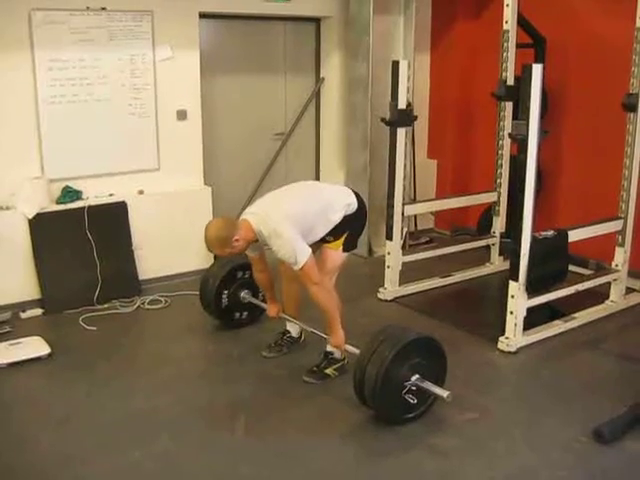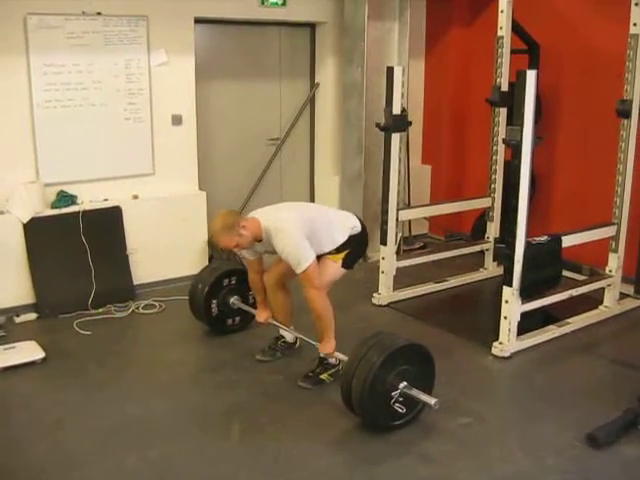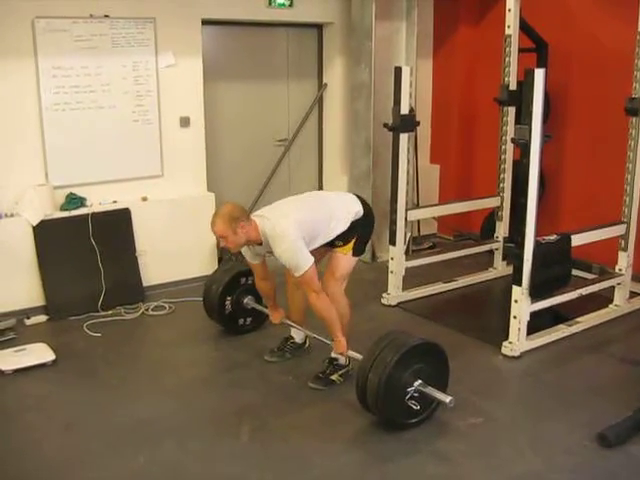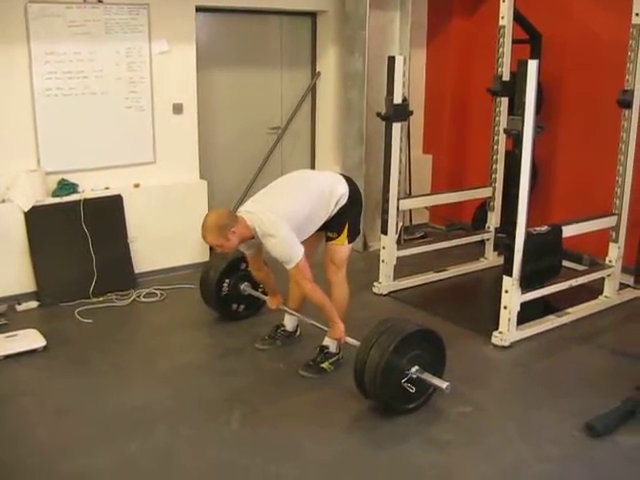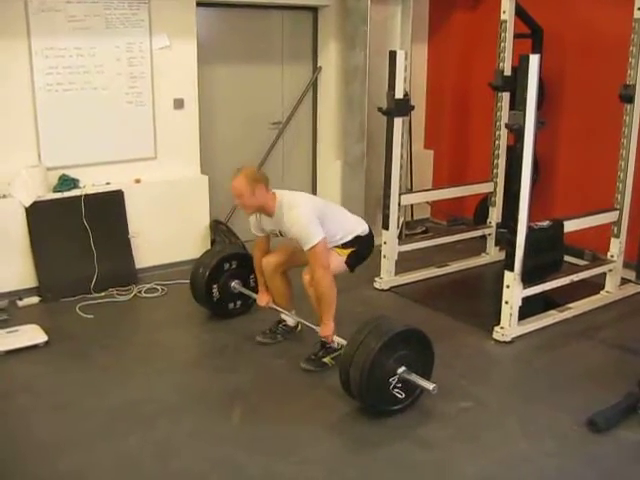
dt=1s
person 1, frame 1
left shoulder: (280, 235)
right shoulder: (245, 226)
left elbow: (315, 284)
right elbow: (260, 270)
left wrist: (337, 330)
right wrist: (271, 301)
left hip: (348, 210)
right hip: (322, 206)
left knee: (324, 280)
right knee: (287, 268)
left ankle: (335, 355)
right ankle: (293, 333)
person 1, frame 2
left shoulder: (285, 235)
right shoulder: (249, 231)
left elbow: (314, 289)
right elbow: (256, 273)
left wrist: (328, 339)
right wrist: (262, 306)
left hip: (350, 235)
right hip: (322, 233)
left knee: (313, 291)
right knee: (272, 279)
left ankle: (330, 361)
right ankle: (287, 339)
person 1, frame 3
left shoulder: (283, 239)
right shoulder: (249, 236)
left elbow: (315, 292)
right elbow: (262, 278)
left wrist: (338, 338)
right wrist: (273, 308)
left hip: (354, 216)
right hip: (328, 216)
left knee: (332, 286)
right knee: (294, 276)
left ankle: (340, 361)
right ankle: (297, 339)
person 1, frame 4
left shoulder: (274, 235)
right shoulder: (242, 224)
left elbow: (306, 282)
right elbow: (258, 268)
left wrist: (336, 323)
right wrist: (273, 295)
left hip: (341, 196)
right hip: (318, 192)
left knee: (334, 273)
right knee: (297, 267)
left ankle: (331, 349)
right ankle: (289, 327)
person 1, frame 5
left shoulder: (297, 214)
right shoulder: (259, 212)
left elbow: (322, 270)
right elbow: (260, 252)
left wrist: (327, 322)
right wrist: (262, 289)
left hip: (356, 238)
right hip: (329, 235)
left knee: (310, 276)
right knee: (271, 263)
left ankle: (331, 344)
right ankle: (289, 322)
